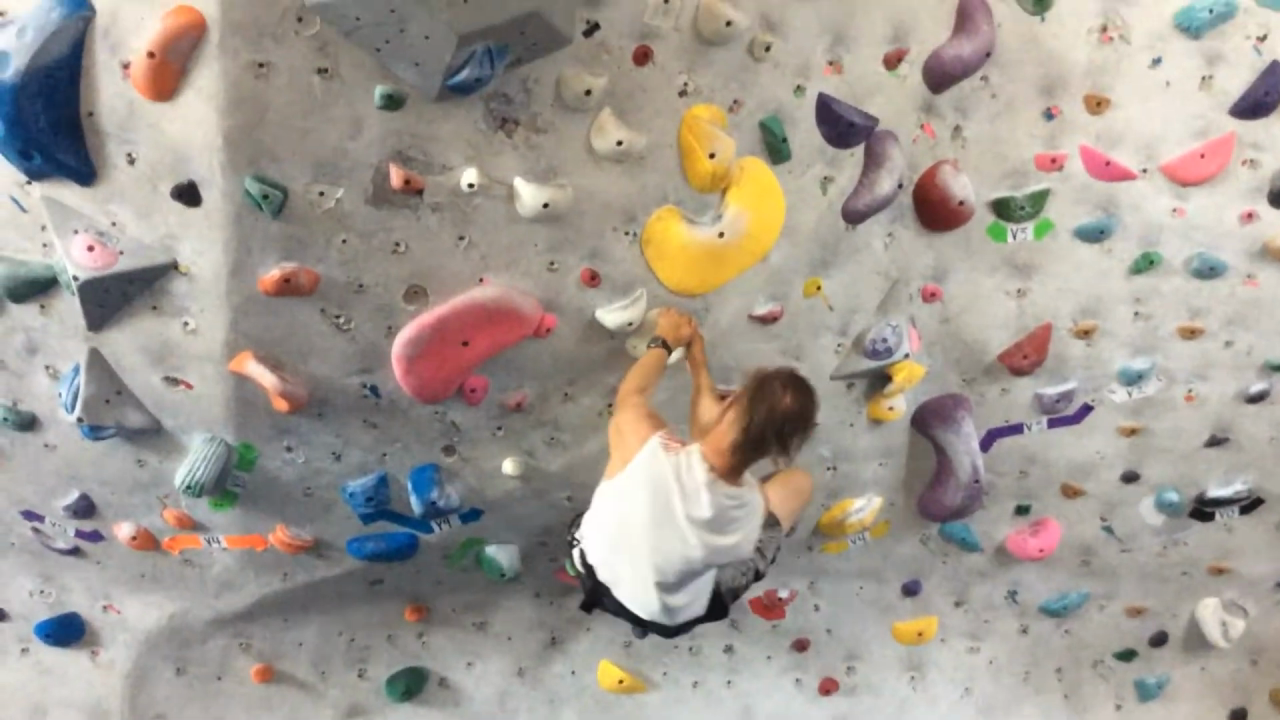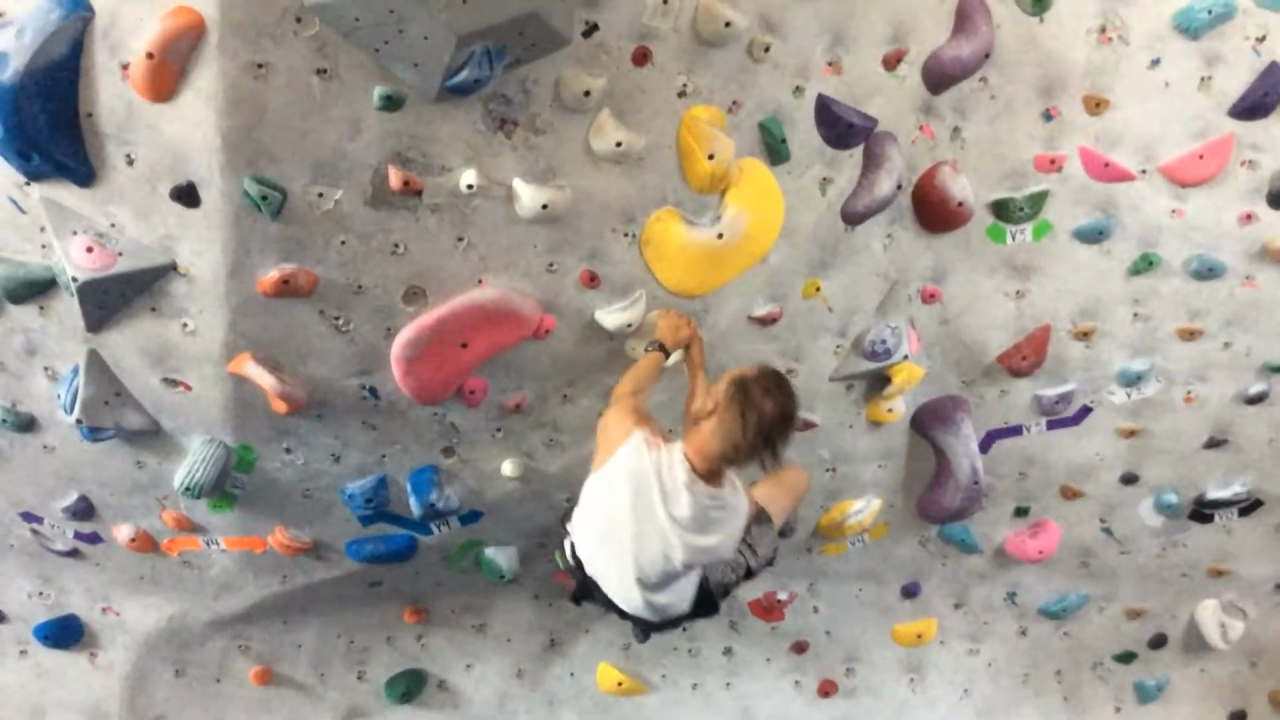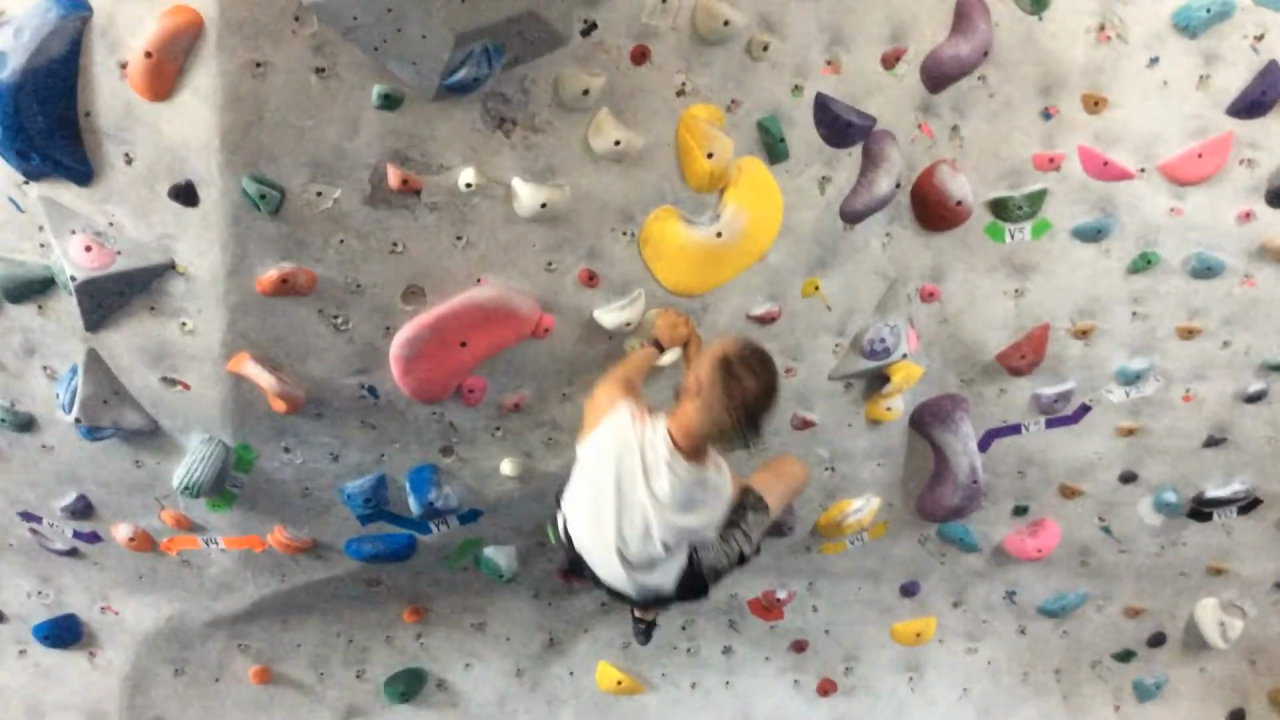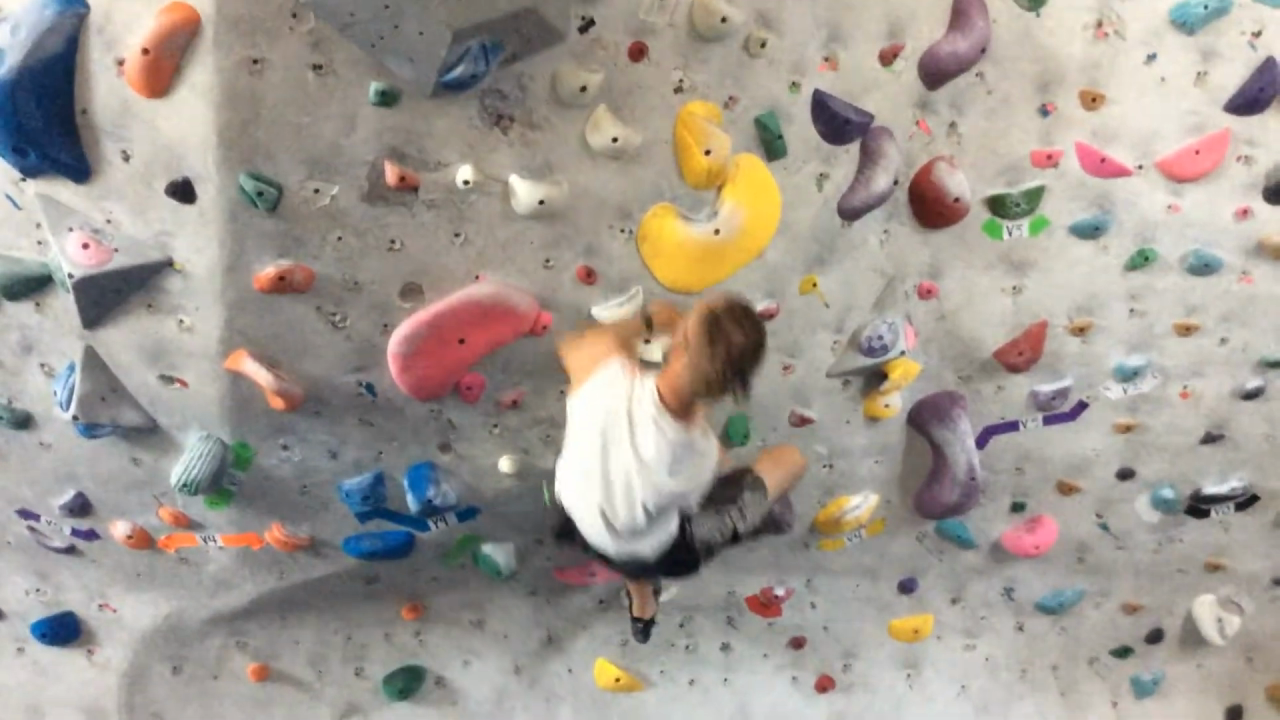
dt=0.1s
person 1, frame 1
left shoulder: (641, 440)
right shoulder: (750, 512)
left elbow: (631, 393)
left wrist: (665, 342)
right wrist: (695, 352)
left hip: (596, 574)
right hip: (672, 617)
right knee: (799, 482)
person 1, frame 2
left shoulder: (627, 436)
right shoulder: (733, 506)
left elbow: (626, 396)
right elbow: (706, 434)
left wrist: (662, 345)
right wrist: (694, 355)
left hip: (591, 570)
right hip: (670, 603)
right knee: (795, 479)
person 1, frame 3
left shoulder: (615, 412)
right shoulder: (718, 486)
left elbow: (619, 381)
left wrist: (659, 342)
right wrist: (690, 351)
left hip: (582, 552)
right hip: (659, 587)
right knee: (793, 471)
left ankle: (643, 613)
person 1, frame 4
left shoulder: (605, 371)
right shoulder: (702, 455)
left elbow: (572, 346)
left wrist: (646, 322)
left hip: (578, 523)
right hip: (653, 553)
right knee: (788, 459)
left ankle: (642, 610)
